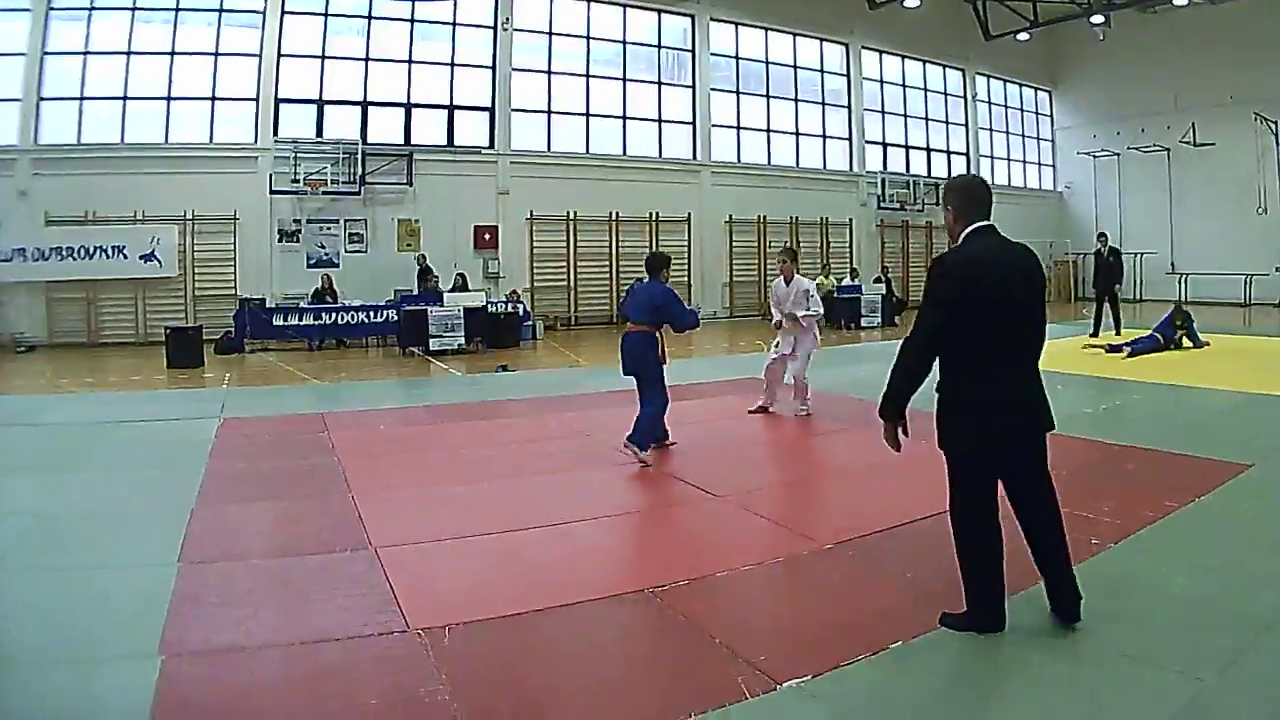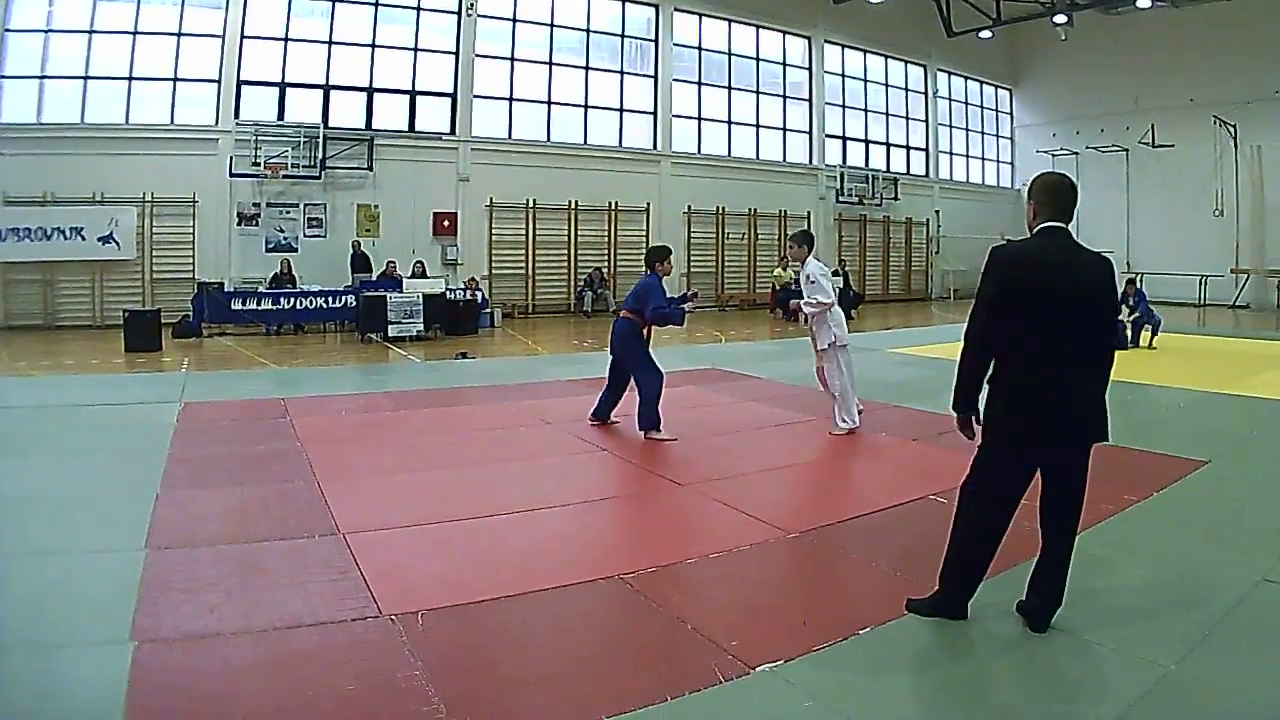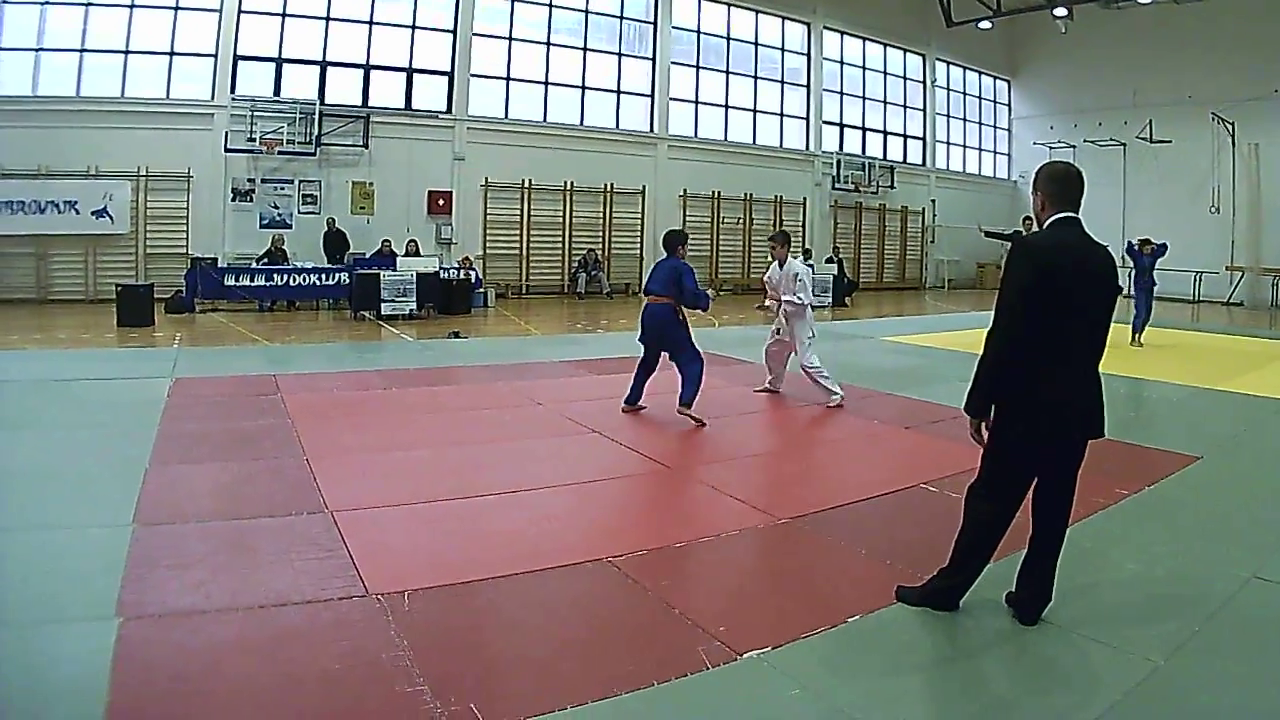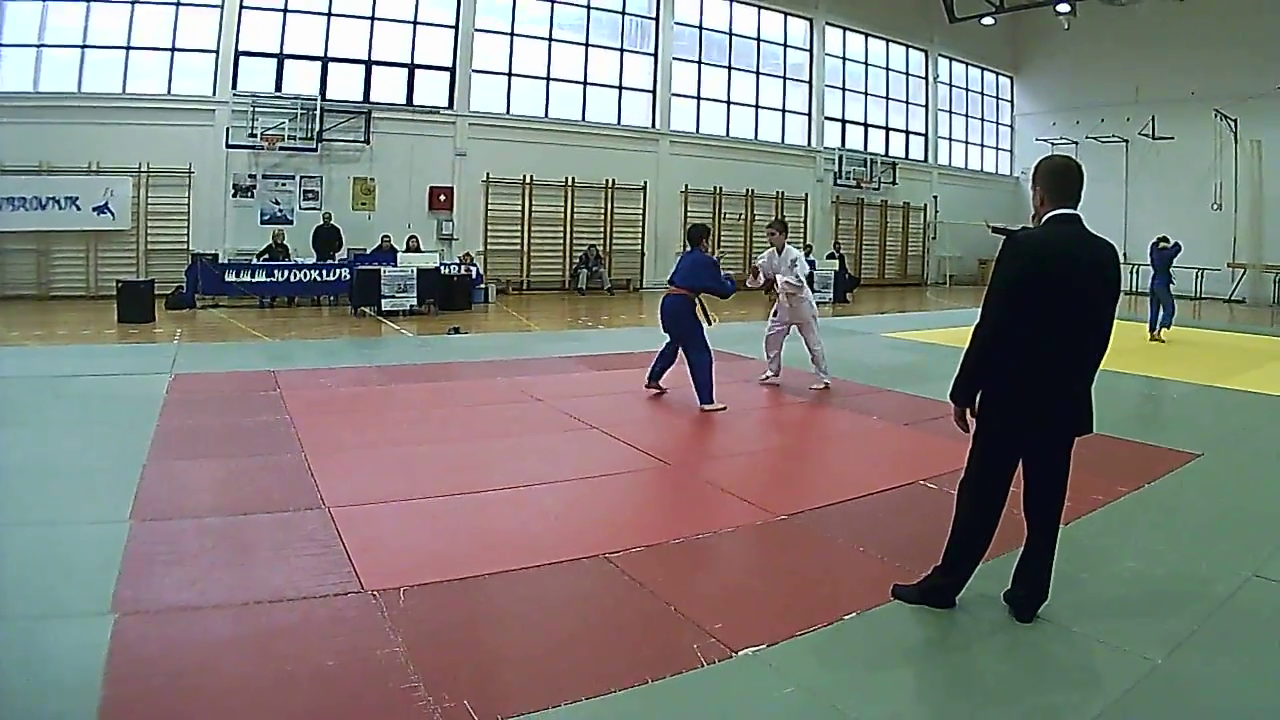
dt=1s
person 1, frame 1
left shoulder: (951, 266)
right shoulder: (1026, 258)
left elbow: (923, 344)
right elbow: (1035, 331)
left wrist: (894, 407)
left hip: (971, 412)
right hip: (1024, 406)
left knee: (973, 512)
right knee: (1036, 500)
left ankle: (985, 610)
right ankle: (1065, 597)
person 1, frame 2
left shoulder: (1009, 258)
right shoulder: (1099, 268)
left elbow: (979, 337)
right elbow: (1106, 346)
left wrist: (965, 400)
left hip: (1018, 408)
right hip: (1077, 411)
left knee: (983, 502)
right knee: (1061, 512)
left ankle: (952, 597)
right ankle: (1042, 605)
person 1, frame 3
left shoulder: (1032, 250)
right shoulder: (1102, 258)
left elbow: (1005, 335)
right elbow: (1095, 335)
left wrist: (978, 404)
left hip: (1029, 405)
right hip: (1079, 404)
left knee: (991, 500)
right knee: (1054, 507)
left ankle: (948, 588)
right ankle: (1031, 598)
person 1, frame 4
left shoulder: (1024, 246)
right shoulder: (1105, 255)
left elbow: (992, 329)
right elbow: (1100, 335)
left wrist: (963, 392)
left hip: (1012, 398)
right hip: (1066, 401)
left knee: (981, 496)
right knee: (1045, 504)
left ankle: (944, 584)
right ankle: (1027, 596)
person 2, frame 1
left shoulder: (637, 288)
right shoulder: (664, 293)
left elbow: (624, 311)
right elbow: (683, 321)
right wrist: (693, 313)
left hip: (629, 341)
right hip: (645, 343)
left knee: (649, 392)
right knee: (656, 396)
left ankle: (658, 436)
right ankle: (636, 441)
person 2, frame 2
left shoulder: (650, 282)
right shoulder: (652, 285)
left elbow: (661, 305)
right elbow: (656, 314)
left wrist: (684, 299)
right wrist: (682, 310)
left hip: (625, 331)
right hip: (629, 333)
left knee: (619, 376)
right knee: (651, 377)
left ankle: (600, 415)
right ankle: (651, 429)
person 2, frame 3
left shoulder: (659, 266)
right shoulder: (683, 268)
right elbow: (691, 299)
right wrist: (707, 296)
left hip: (649, 313)
right hip: (667, 316)
left knee: (648, 361)
right knee: (692, 361)
left ankle: (631, 402)
right ankle: (685, 404)
person 2, frame 4
left shoulder: (687, 257)
right shoulder: (704, 261)
right elbow: (723, 291)
right wrist: (729, 280)
left hip: (670, 303)
right hip: (682, 307)
left knee: (674, 344)
right knee: (700, 352)
left ankle: (653, 379)
right ankle: (705, 401)
person 3, frame 1
left shoulder: (806, 285)
right shoulder: (777, 285)
left elbow: (817, 310)
left wrist: (798, 317)
right wrist: (777, 319)
left hip: (805, 331)
right hip: (786, 331)
left knee: (798, 371)
right knee: (773, 365)
left ankle: (803, 405)
right ankle: (766, 402)
person 3, frame 2
left shoulder: (815, 270)
right shoulder: (805, 269)
left elbow: (826, 300)
left wrist: (802, 304)
right wrist: (801, 305)
left hip: (829, 325)
right hip: (821, 325)
left knee: (835, 374)
right knee: (824, 372)
left ankle: (850, 420)
right ankle: (850, 408)
person 3, frame 3
left shoulder: (799, 270)
right shoulder: (774, 268)
left elbow: (804, 301)
left wrist: (780, 299)
right wrist: (769, 303)
left hip: (800, 317)
right hip: (785, 316)
left knee: (806, 360)
right knee: (772, 349)
left ankle: (835, 394)
right ankle: (773, 384)
person 3, frame 4
left shoulder: (794, 255)
right shoulder: (768, 256)
left elbow: (798, 281)
right elbow: (758, 280)
left wrist: (776, 278)
right wrist: (753, 273)
left hip: (801, 302)
right hip: (783, 301)
left knee: (813, 342)
right knee: (772, 336)
left ankle: (823, 378)
right ankle: (773, 372)
